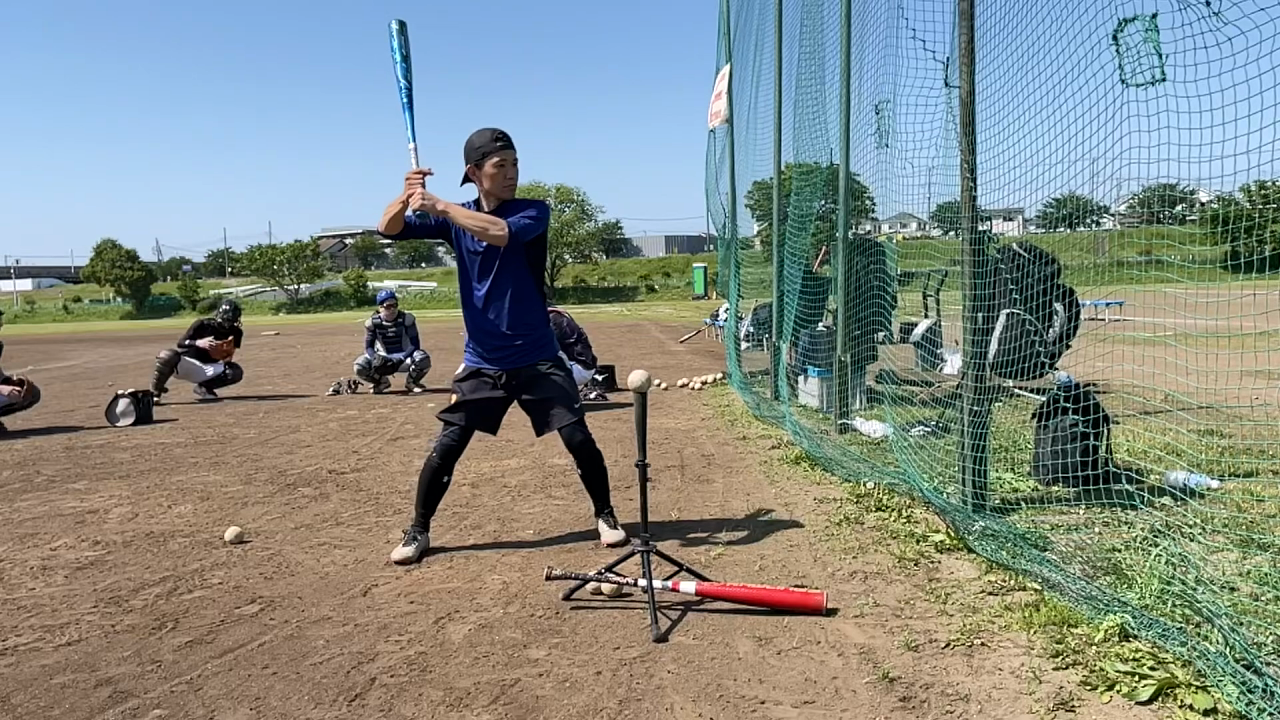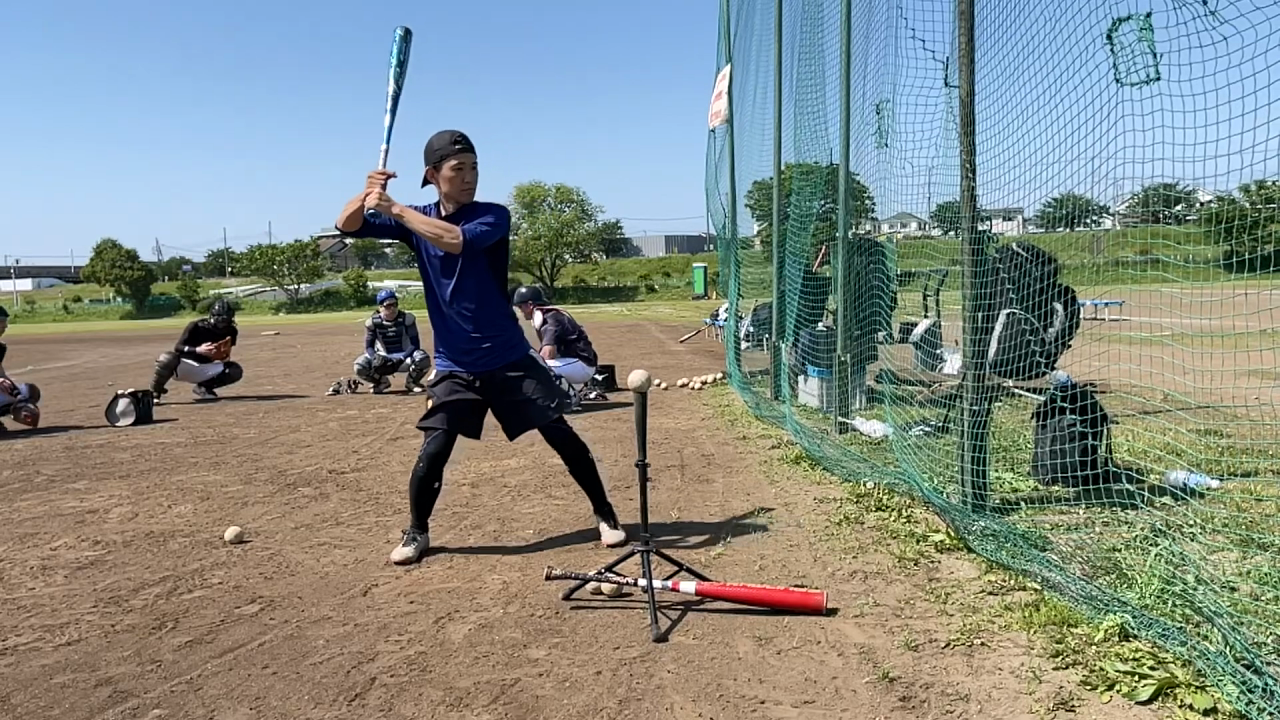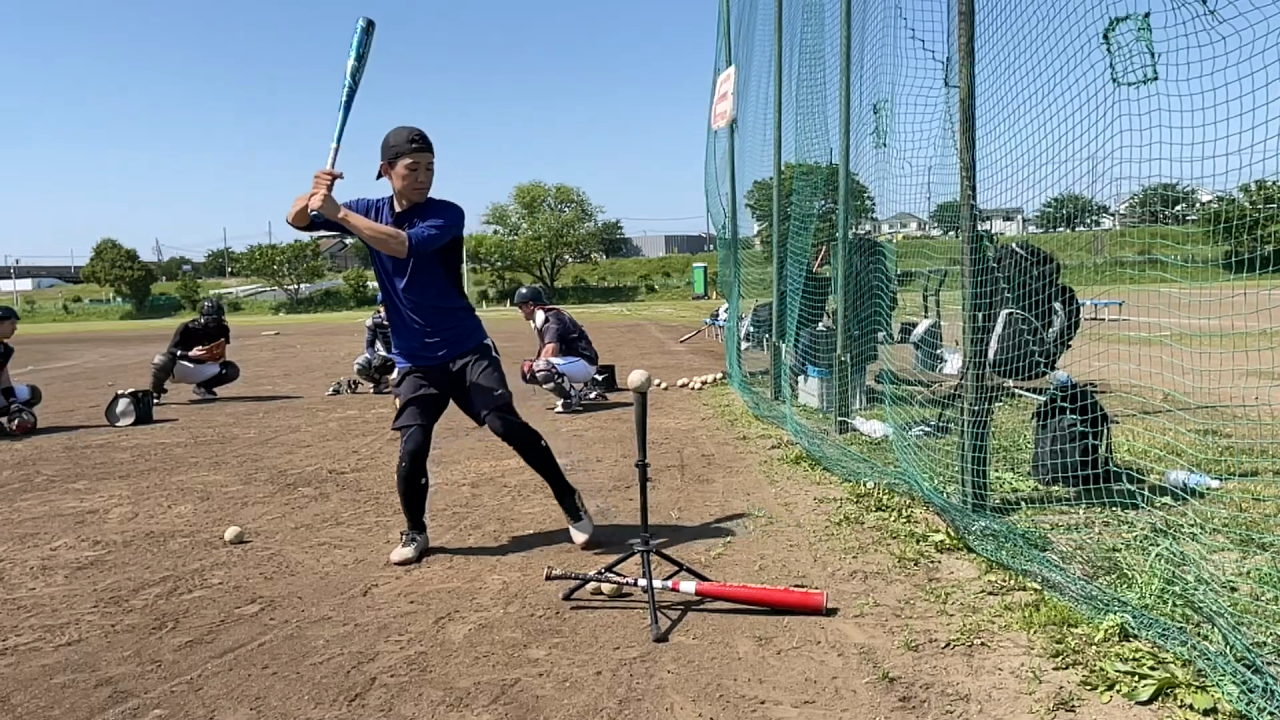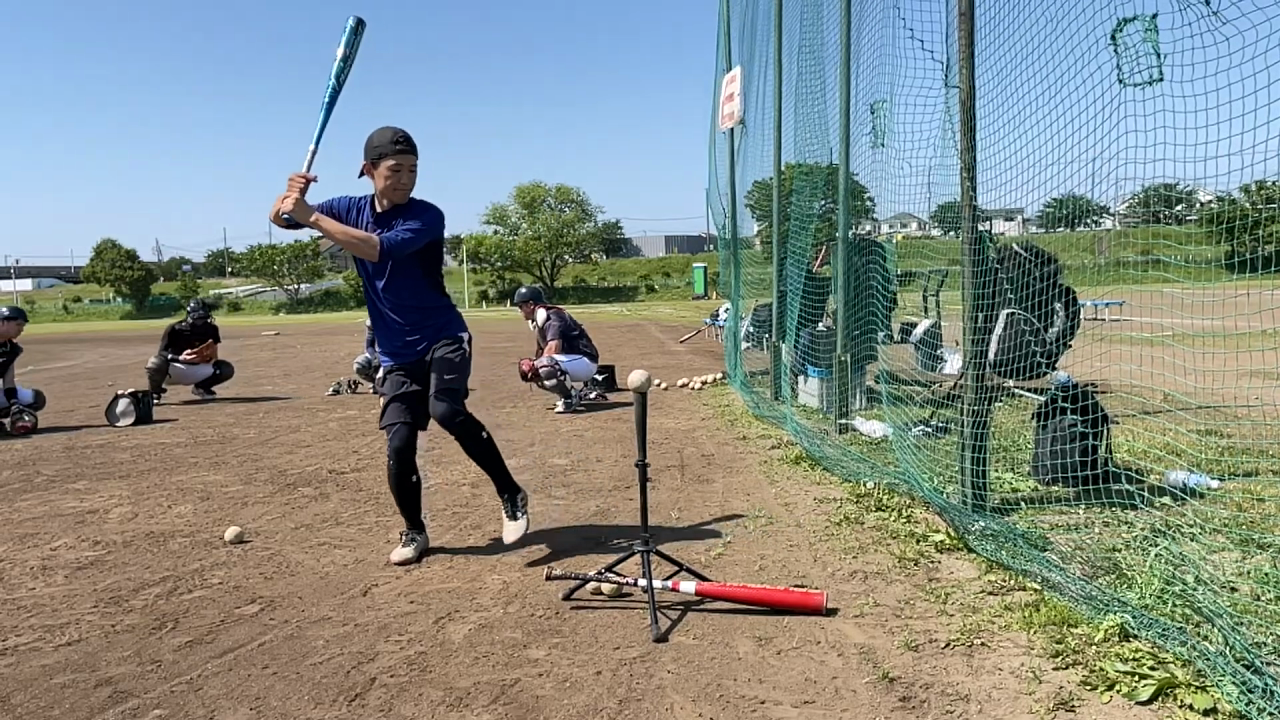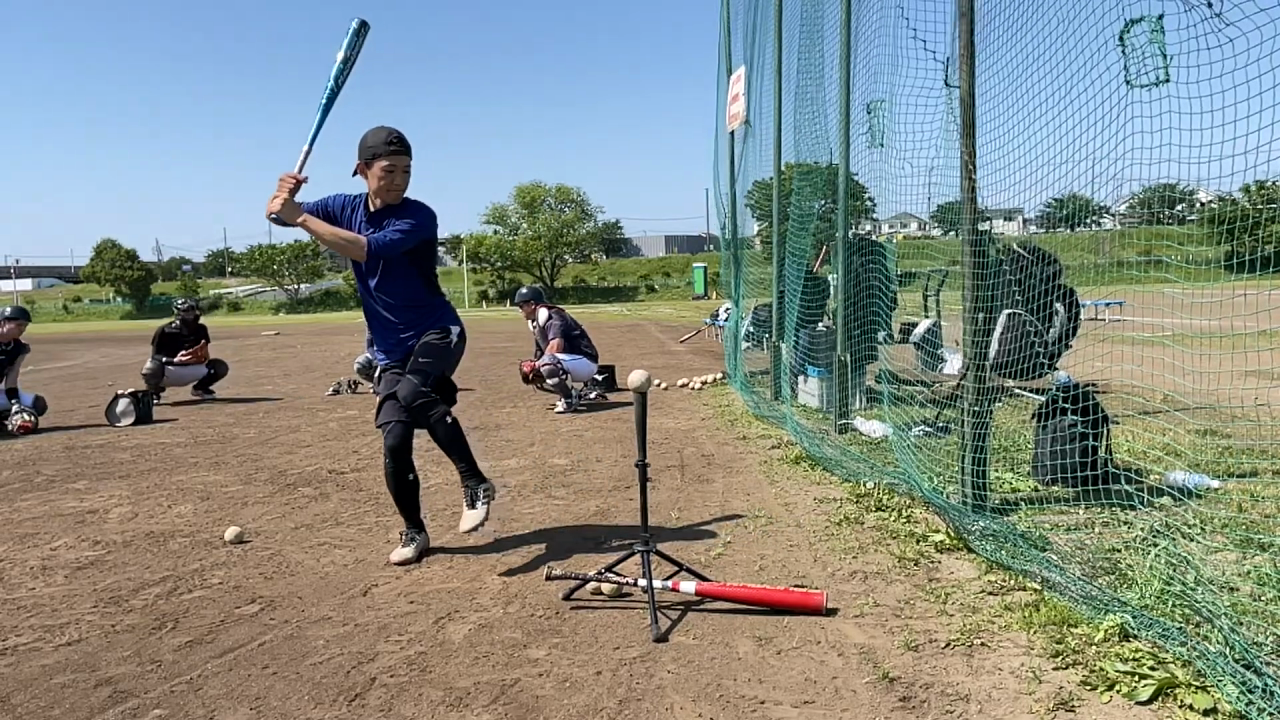
dt=1s
person 1, frame 1
left shoulder: (533, 212)
right shoulder: (455, 218)
left elbow: (501, 232)
right elbow: (389, 230)
left wrist: (439, 206)
right wrist: (407, 195)
left hip: (537, 359)
right hip: (482, 363)
left knee: (578, 439)
right knee: (446, 447)
left ankle: (605, 514)
right ankle: (418, 530)
person 1, frame 2
left shoulder: (494, 216)
right shoulder: (417, 218)
left elbow: (457, 240)
right elbow: (347, 226)
left wrist: (395, 208)
right wrist: (367, 194)
left hip: (510, 359)
right hip: (453, 366)
left knee: (561, 436)
right knee: (433, 453)
left ankle: (604, 513)
right ankle: (417, 531)
person 1, frame 3
left shoulder: (447, 214)
right shoulder: (370, 211)
left elbow: (404, 245)
right elbow: (298, 220)
left wrist: (339, 213)
right wrist: (315, 191)
left hip: (466, 347)
right hip: (414, 359)
left knee: (506, 423)
right knee: (412, 449)
left ankle: (569, 500)
right ankle: (415, 532)
person 1, frame 4
left shoulder: (427, 216)
right shoulder: (350, 209)
left elbow: (377, 248)
right elbow: (280, 218)
left wrist: (312, 216)
right wrist: (290, 195)
left hip: (443, 338)
right hip: (396, 354)
left knee: (447, 410)
right knee: (399, 445)
left ankle: (511, 494)
right ankle: (414, 531)
person 1, frame 5
left shoulder: (419, 216)
right shoulder: (345, 207)
left elbow: (367, 249)
right elbow: (277, 215)
left wrist: (301, 218)
right wrist: (282, 196)
left hip: (437, 332)
right hip: (391, 351)
left knee: (413, 391)
right knee: (395, 443)
left ankle: (475, 484)
right ankle: (414, 531)
